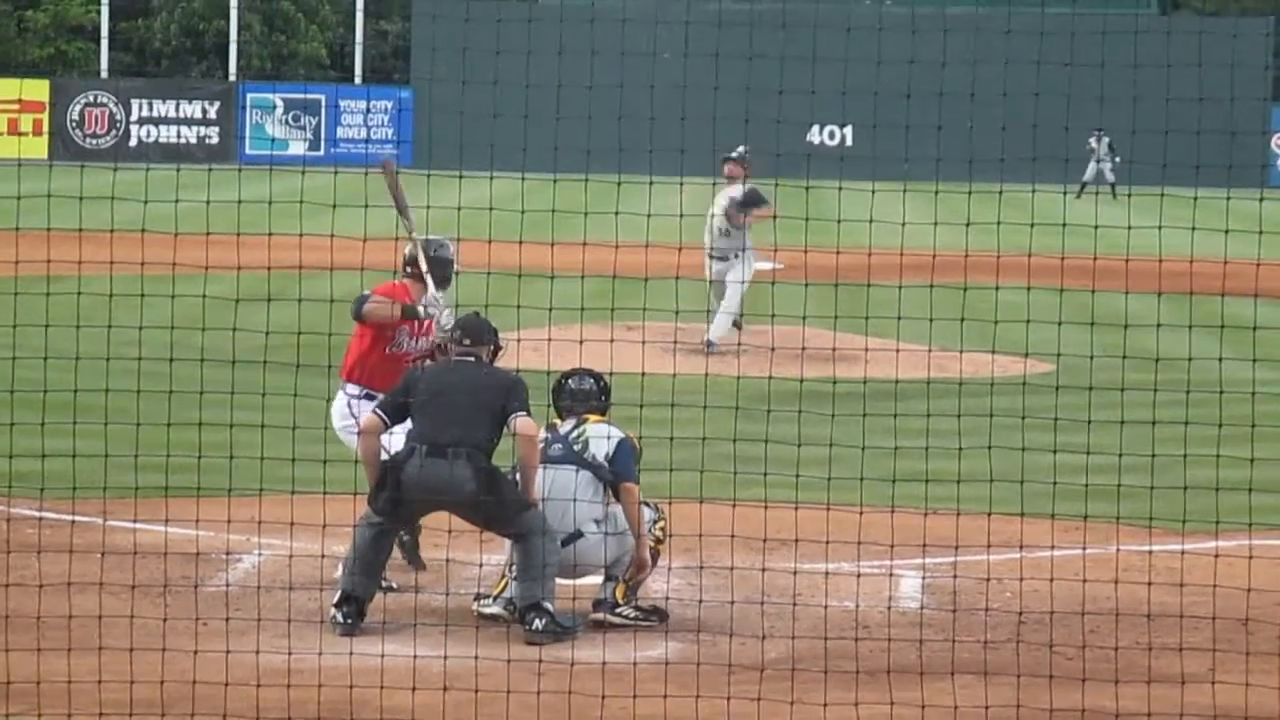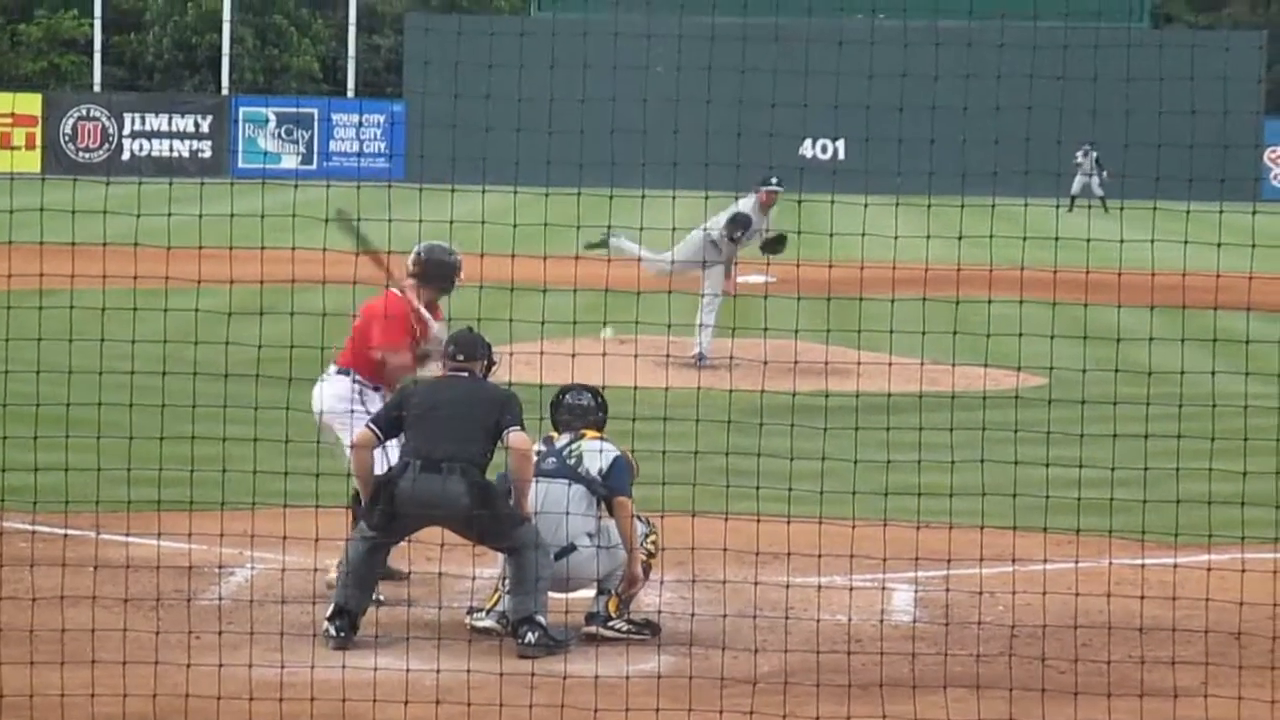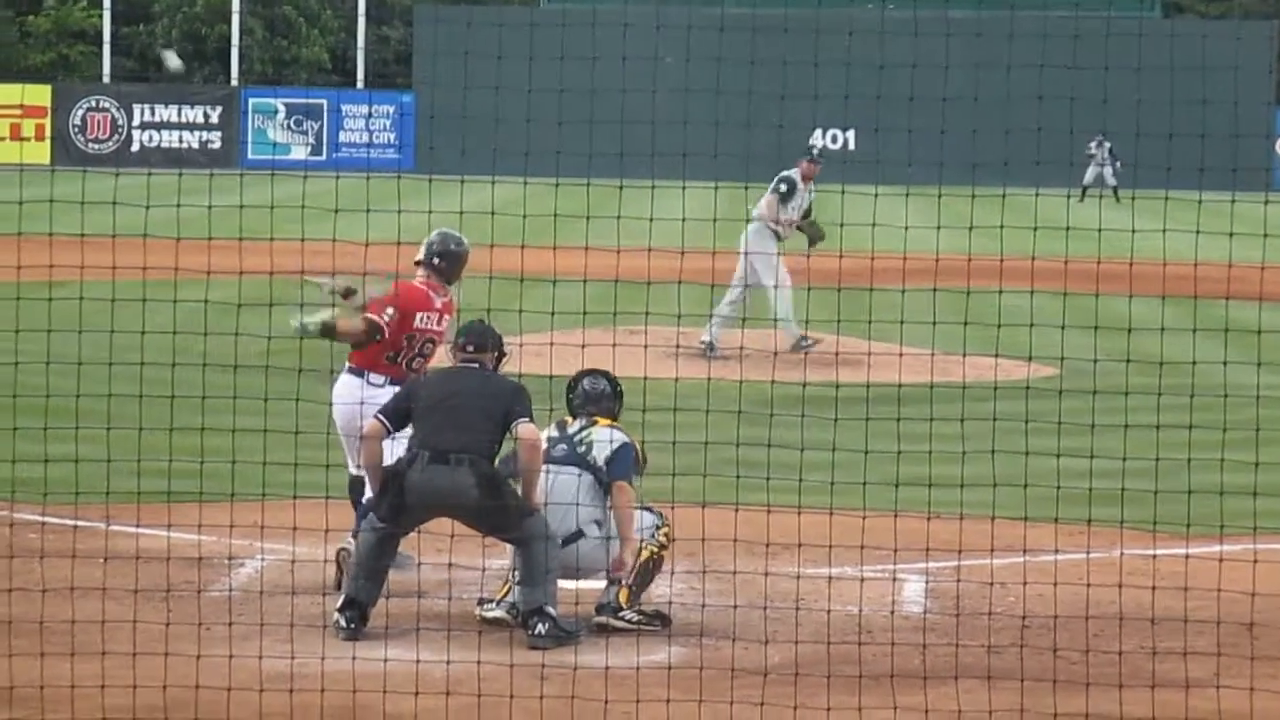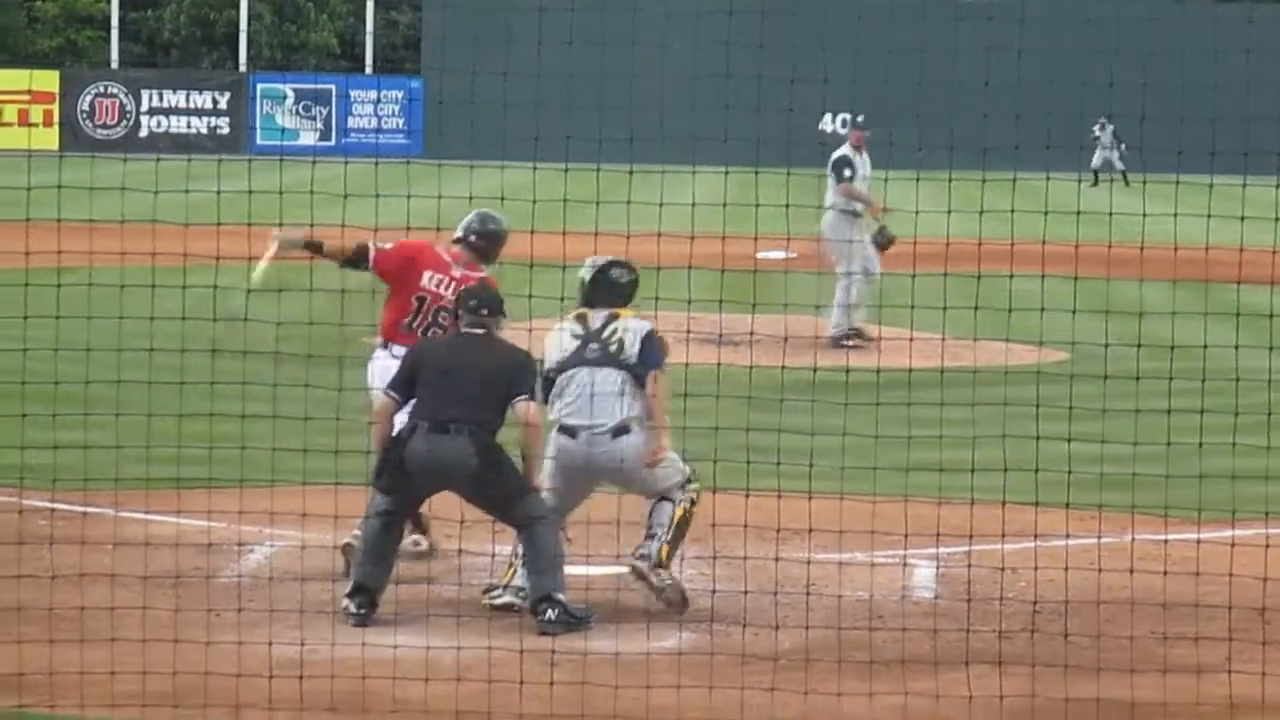
dt=0.4s
person 1, frame 1
left shoulder: (431, 309)
right shoulder: (392, 295)
right elbow: (361, 310)
right wrist: (415, 313)
right hip: (357, 406)
left ankle: (407, 532)
person 1, frame 2
left shoulder: (426, 308)
right shoulder: (397, 305)
left elbow: (432, 343)
right elbow: (392, 368)
left wrist: (433, 341)
right wrist: (426, 349)
right hip: (356, 394)
left knee: (370, 476)
person 1, frame 3
left shoulder: (406, 292)
right shoulder: (446, 305)
left elbow: (369, 329)
left wrist: (323, 327)
right wrist: (348, 293)
left hip: (352, 387)
right hip: (393, 399)
left knee: (361, 472)
right ankle: (357, 544)
person 1, frame 4
left shoulder: (419, 257)
right shoulder: (483, 286)
left elbow: (358, 256)
left wrist: (307, 243)
left hip: (385, 363)
left ankle: (417, 529)
right ankle: (364, 538)
person 2, frame 1
left shoulder: (419, 375)
right shoulder: (507, 382)
left elbow: (368, 429)
right elbow: (527, 433)
left wrist: (379, 487)
right wrist: (527, 491)
left hip: (413, 473)
right hip: (470, 477)
left knee: (375, 523)
right knee: (536, 530)
left ankle: (348, 608)
right ankle: (538, 615)
person 2, frame 2
left shoulder: (412, 390)
right shoulder: (501, 397)
left elbow: (361, 442)
right elbow: (521, 447)
left wrist: (371, 502)
right wrist: (521, 505)
left hip: (407, 487)
right hip: (465, 491)
left knee: (367, 538)
right knee: (529, 543)
left ankle: (340, 623)
right ankle: (530, 629)
person 2, frame 3
left shoulder: (422, 382)
right shoulder: (510, 389)
left elbow: (371, 434)
right elbow: (530, 440)
left wrist: (380, 493)
right wrist: (528, 497)
left hip: (416, 479)
right hip: (473, 483)
left knee: (376, 528)
right knee: (537, 534)
left ankle: (351, 613)
right ankle: (541, 620)
person 2, frame 4
left shoulder: (425, 348)
right shoulder: (514, 358)
left elbow: (383, 410)
right elbow: (530, 419)
left wrist: (386, 465)
right wrist: (530, 475)
left hip: (418, 447)
right hip: (473, 453)
left knee: (384, 512)
right knee: (538, 517)
left ankle: (361, 600)
right ankle: (550, 606)
person 3, frame 1
left shoulder: (540, 438)
right shoulder: (614, 438)
right elbow: (628, 491)
right wrist: (642, 546)
right hip: (579, 548)
right knee: (651, 517)
left ankle: (505, 597)
right ankle: (614, 601)
person 3, frame 2
left shoulder: (534, 450)
right shoulder: (610, 454)
right elbow: (621, 505)
right wrist: (634, 562)
right hip: (573, 565)
right knee: (643, 531)
left ankle: (497, 609)
right ankle: (607, 615)
person 3, frame 3
left shoulder: (544, 436)
right shoulder: (617, 440)
left elbow: (506, 472)
right elbow: (621, 490)
right wrist: (627, 548)
right hip: (583, 550)
right knee: (653, 524)
left ankle: (508, 601)
right ankle: (618, 606)
person 3, frame 4
left shoulder: (558, 333)
right shoulder: (640, 330)
left elbow: (545, 397)
right elbow: (655, 383)
right wrist: (660, 437)
left hip: (567, 443)
right hip: (619, 442)
left knee: (546, 510)
right knee: (682, 486)
left ankle: (515, 586)
right ankle: (653, 560)
person 4, frame 1
left shoulder: (750, 192)
right shoulder: (729, 189)
left elbow: (769, 211)
left wrist: (747, 217)
left hip: (740, 257)
right hip: (715, 257)
left knee: (732, 298)
right knee: (718, 296)
left ankle: (713, 338)
right ankle: (732, 316)
person 4, frame 2
left shoulder: (767, 207)
right shoulder: (744, 214)
right elbow: (728, 245)
right wrist: (728, 278)
left hip: (722, 254)
right hip: (705, 242)
left knee: (712, 300)
right knee: (659, 264)
left ankle: (701, 350)
right ankle: (614, 240)
person 4, frame 3
left shoulder: (809, 188)
right shoulder: (788, 179)
left elbow: (803, 219)
right elbow: (771, 200)
left wrist: (811, 231)
right wrist: (777, 219)
left hip: (768, 239)
right hip: (759, 234)
left knee: (738, 291)
right knee: (780, 284)
left ankle: (709, 337)
right ankle: (795, 337)
person 4, frame 4
left shoulder: (864, 156)
right shoulder: (842, 156)
right elbow: (846, 188)
left wrist: (876, 218)
right wrist: (873, 204)
left hip: (856, 220)
right hip: (839, 219)
left knee: (871, 271)
right knee: (850, 275)
left ankle: (850, 323)
right ankle: (838, 332)
